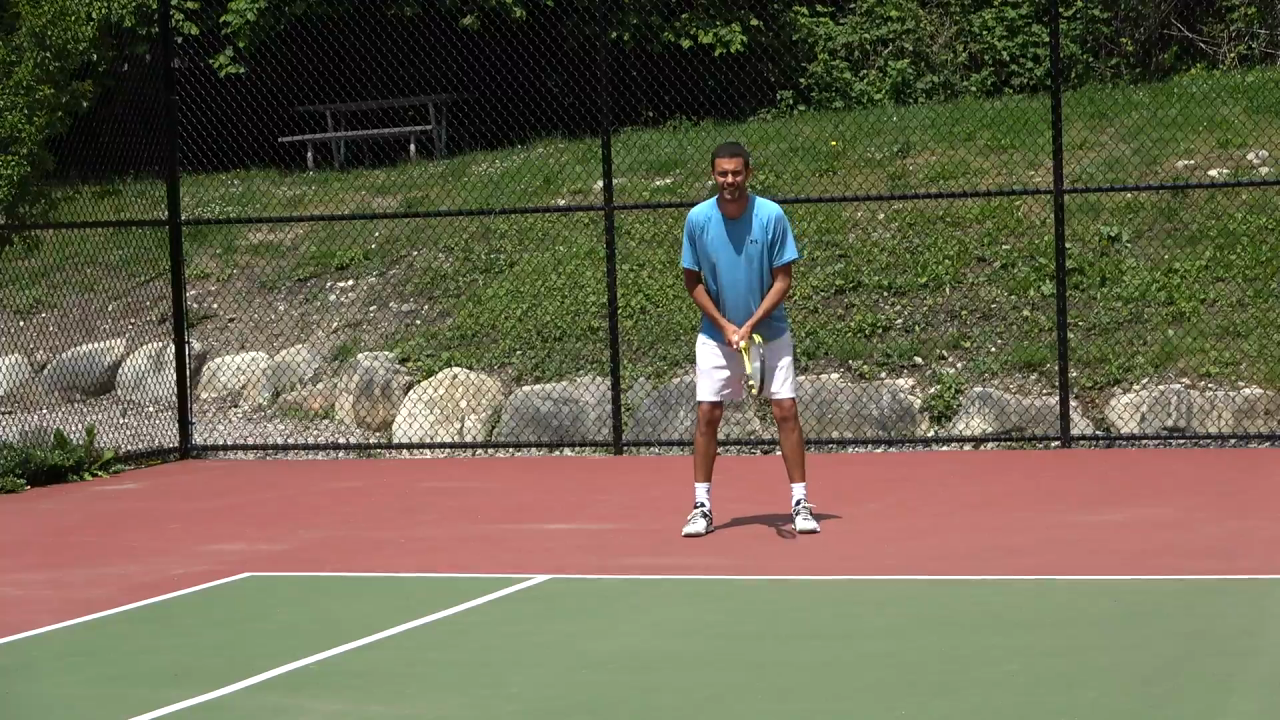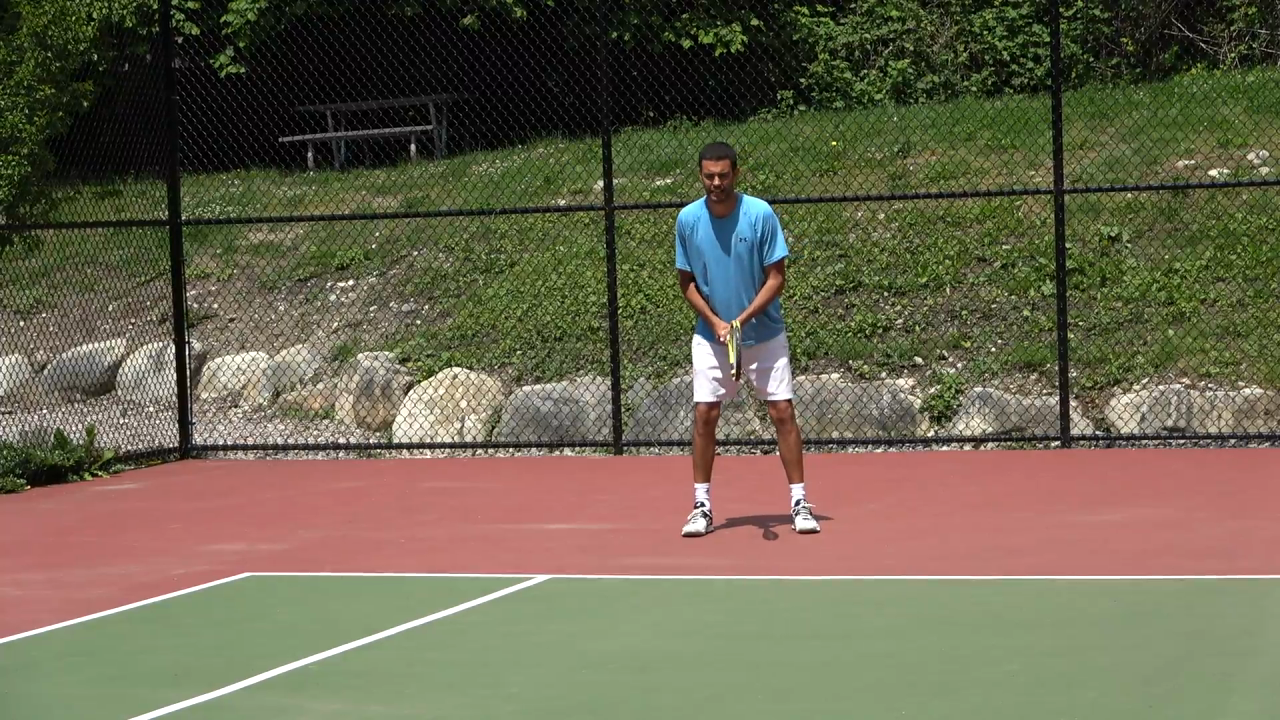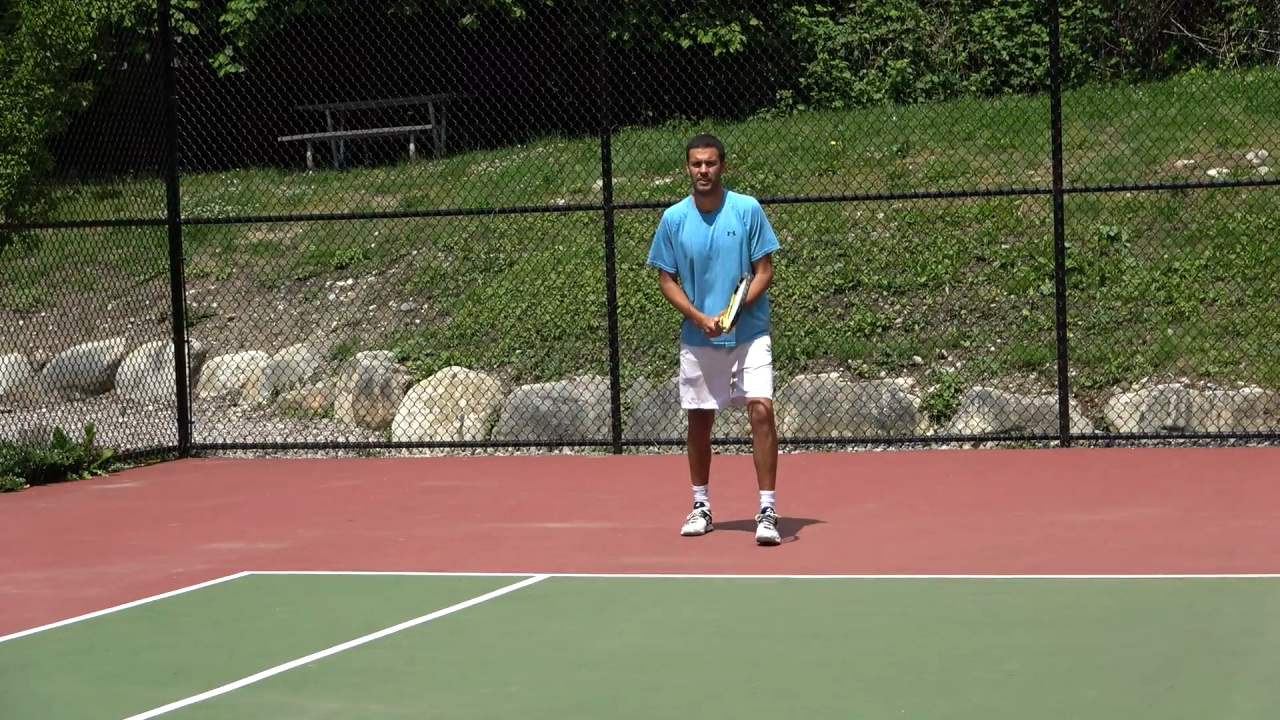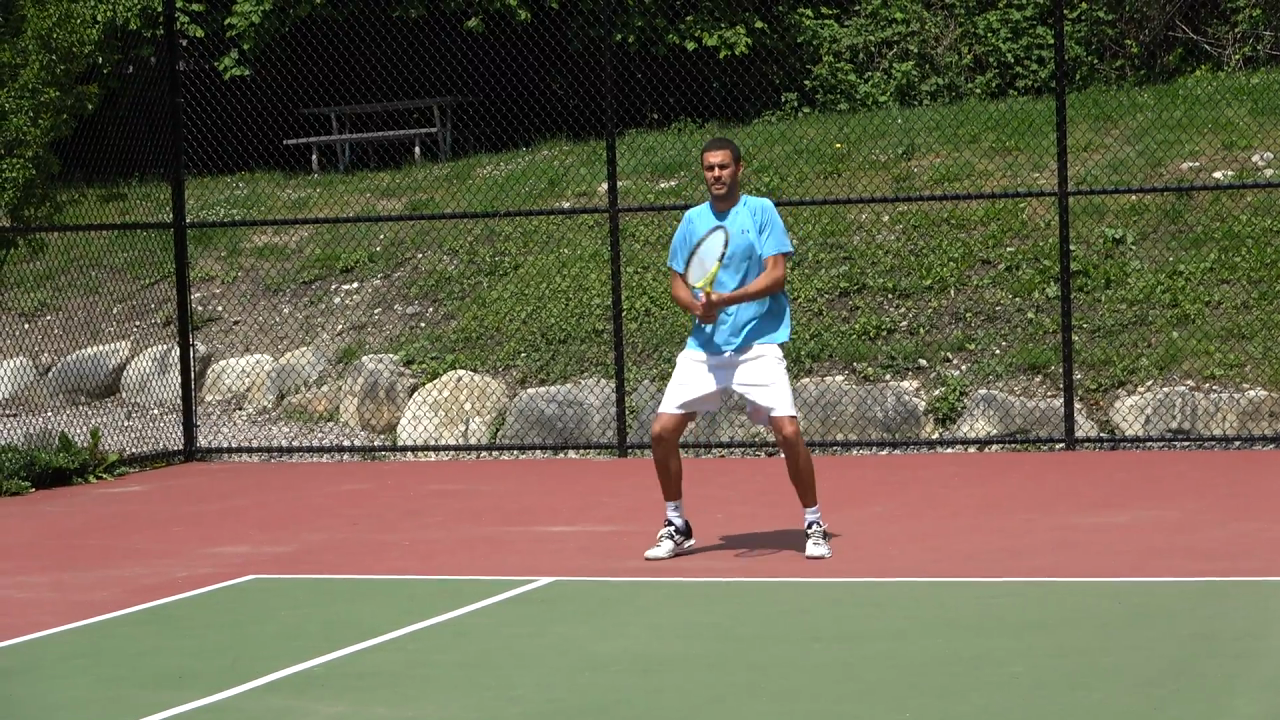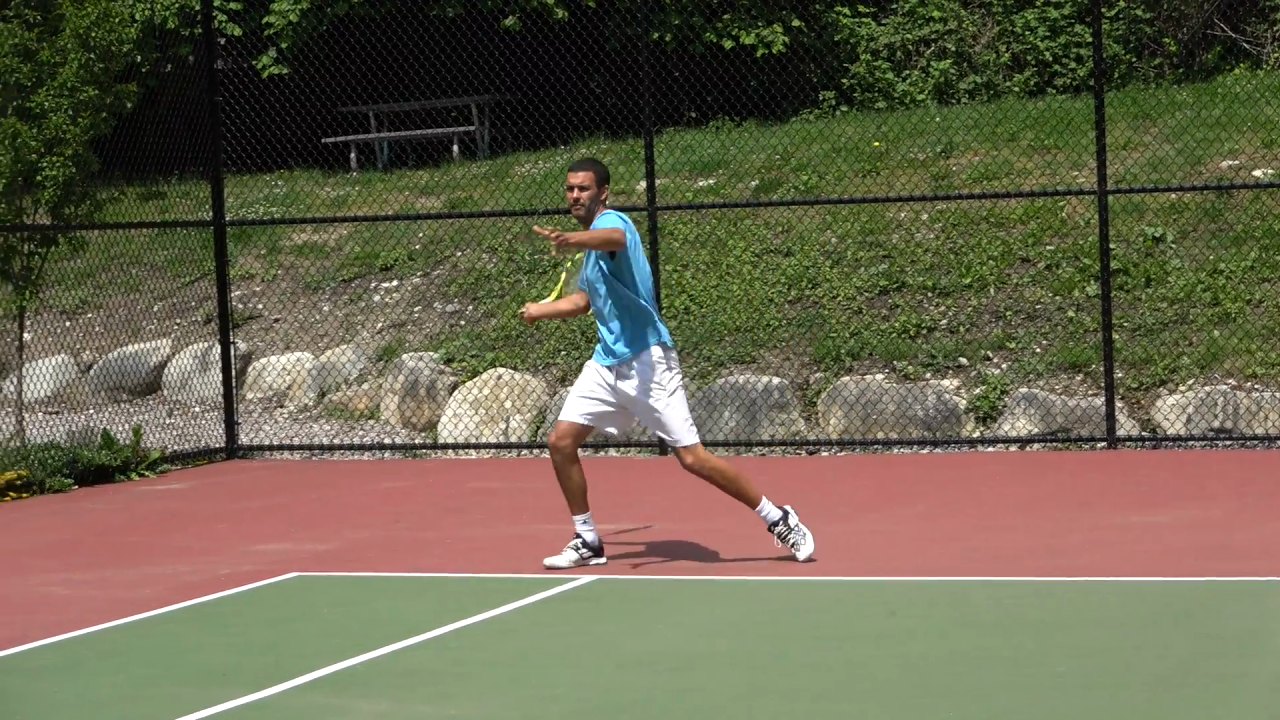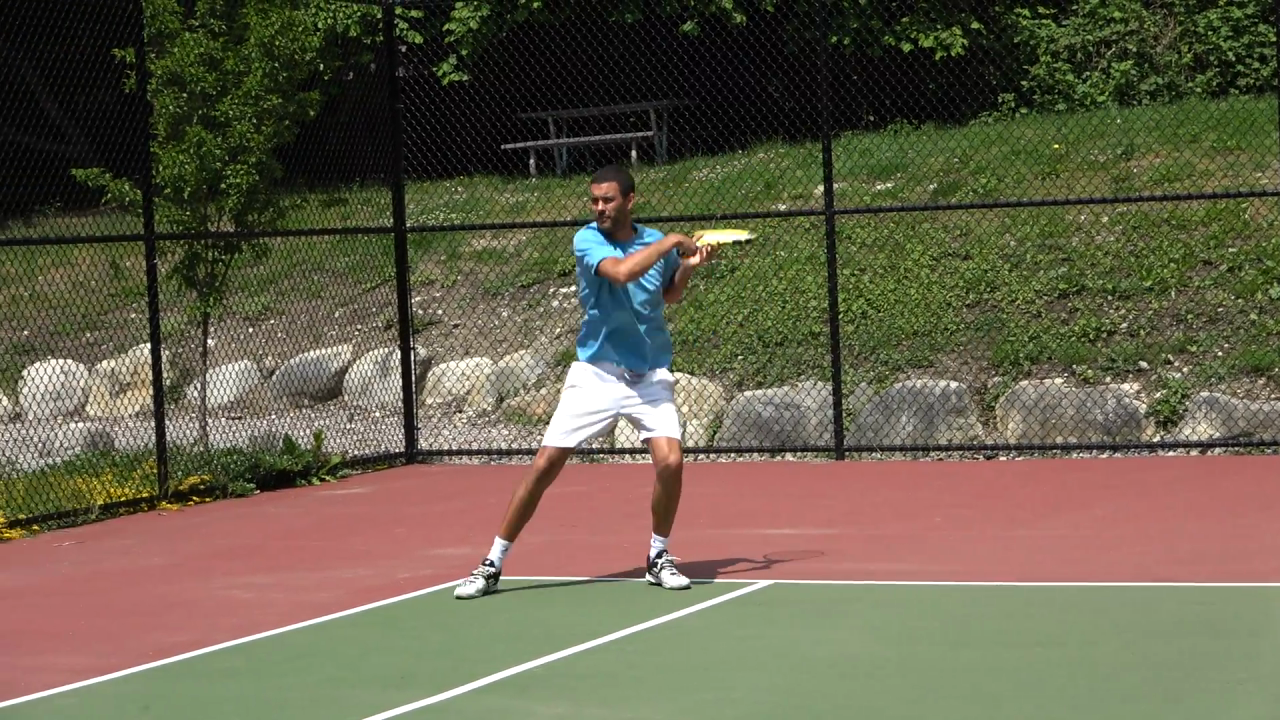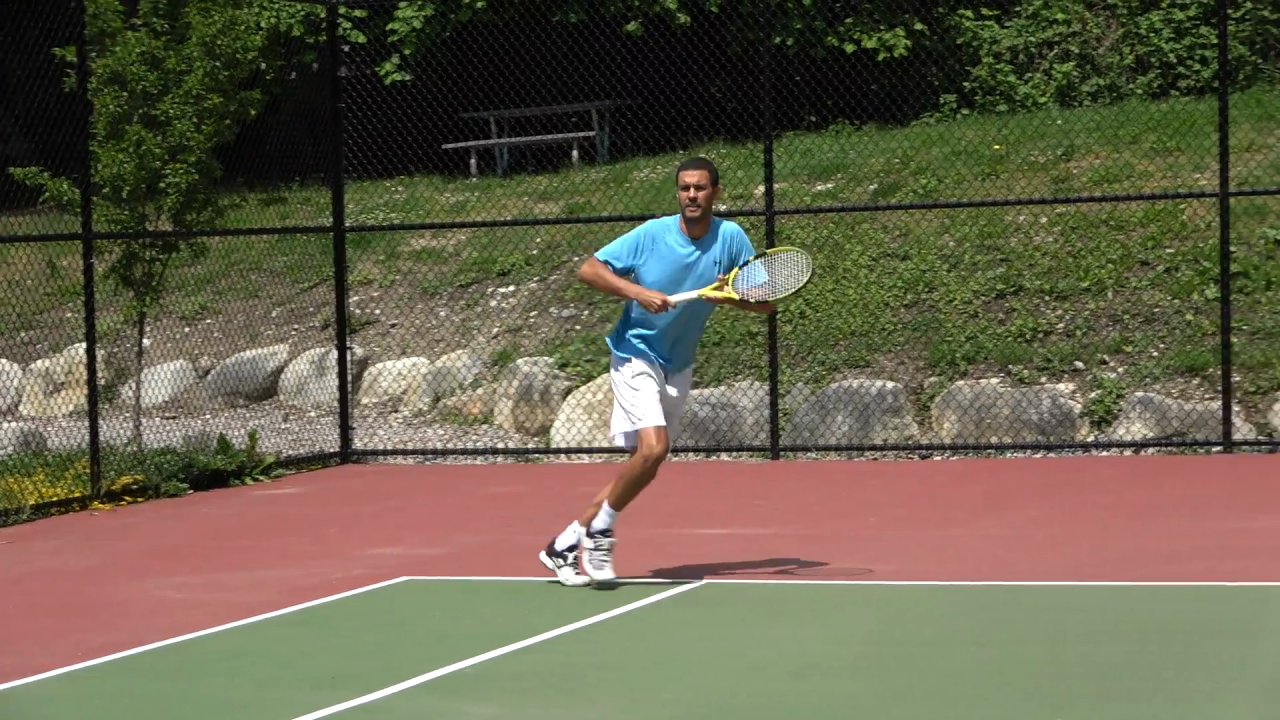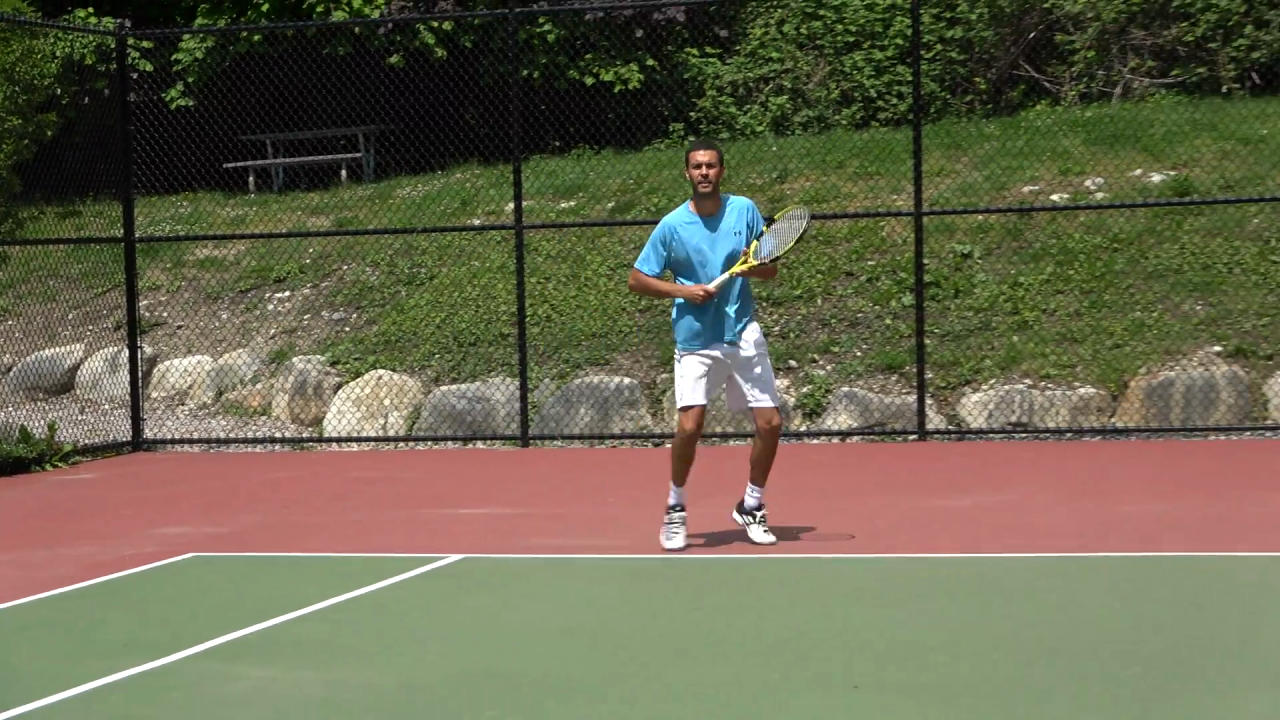
dt=0.5s
person 1, frame 1
left shoulder: (771, 215)
right shoulder: (697, 218)
left elbow: (783, 279)
right elbow: (693, 281)
left wrist: (751, 326)
right wrist: (725, 326)
left hip: (768, 331)
right hip: (717, 333)
left knee: (786, 411)
right knee: (707, 414)
left ankle: (799, 502)
right ankle: (702, 506)
person 1, frame 2
left shoulder: (760, 214)
right shoulder: (687, 220)
left elbow: (776, 277)
right elbow: (686, 281)
left wrist: (743, 319)
right wrist: (715, 322)
left hip: (764, 333)
right hip: (710, 335)
left knee: (782, 412)
right knee: (704, 416)
left ankle: (799, 501)
right ankle: (702, 505)
person 1, frame 3
left shoulder: (748, 209)
right shoulder: (673, 218)
left elbow: (765, 272)
right elbow: (667, 280)
left wrist: (733, 312)
right wrist: (699, 317)
left hip: (749, 334)
right hip: (698, 339)
left knee: (761, 409)
right knee: (699, 422)
left ankle: (767, 510)
right ankle: (701, 505)
person 1, frame 4
left shoulder: (762, 211)
right shoulder: (692, 221)
left elbow: (776, 275)
right elbow: (680, 281)
left wrist: (725, 300)
right wrist: (696, 304)
left hip: (760, 344)
right hip: (704, 348)
left knee: (788, 433)
right knee: (662, 432)
left ankle: (813, 523)
right ankle: (677, 526)
person 1, frame 5
left shoulder: (612, 223)
right shoulder: (591, 247)
left elbow: (615, 239)
left wrist: (569, 238)
right wrist: (543, 309)
left hip: (647, 360)
right hip: (607, 361)
left knee: (693, 459)
right knee: (560, 442)
left ankle: (779, 519)
right ankle: (587, 540)
person 1, frame 6
left shoulder: (652, 238)
right shoulder: (587, 240)
left elbow: (670, 294)
right elbow: (619, 272)
left wrist: (692, 265)
right wrist: (671, 243)
left hip: (651, 374)
right hip: (599, 373)
left knee: (671, 460)
right knee: (545, 464)
left ankle: (660, 555)
right ankle: (494, 563)
person 1, frame 7
left shoulder: (731, 236)
right shoulder: (651, 234)
left elbow: (765, 303)
right elbow: (588, 270)
left wrist: (736, 294)
right wrist: (636, 293)
left hip: (676, 368)
right hip: (637, 357)
left knee: (647, 459)
right knee: (653, 449)
left ankle: (567, 544)
right ankle: (598, 532)
person 1, frame 8
left shoulder: (746, 210)
right shoulder: (671, 226)
left elbow: (770, 269)
right elbow: (636, 282)
left wrist: (753, 268)
right wrist: (683, 291)
left hip: (743, 336)
right hip: (694, 340)
left knee: (770, 426)
right knee: (687, 428)
left ankle: (750, 506)
right ankle: (674, 506)
